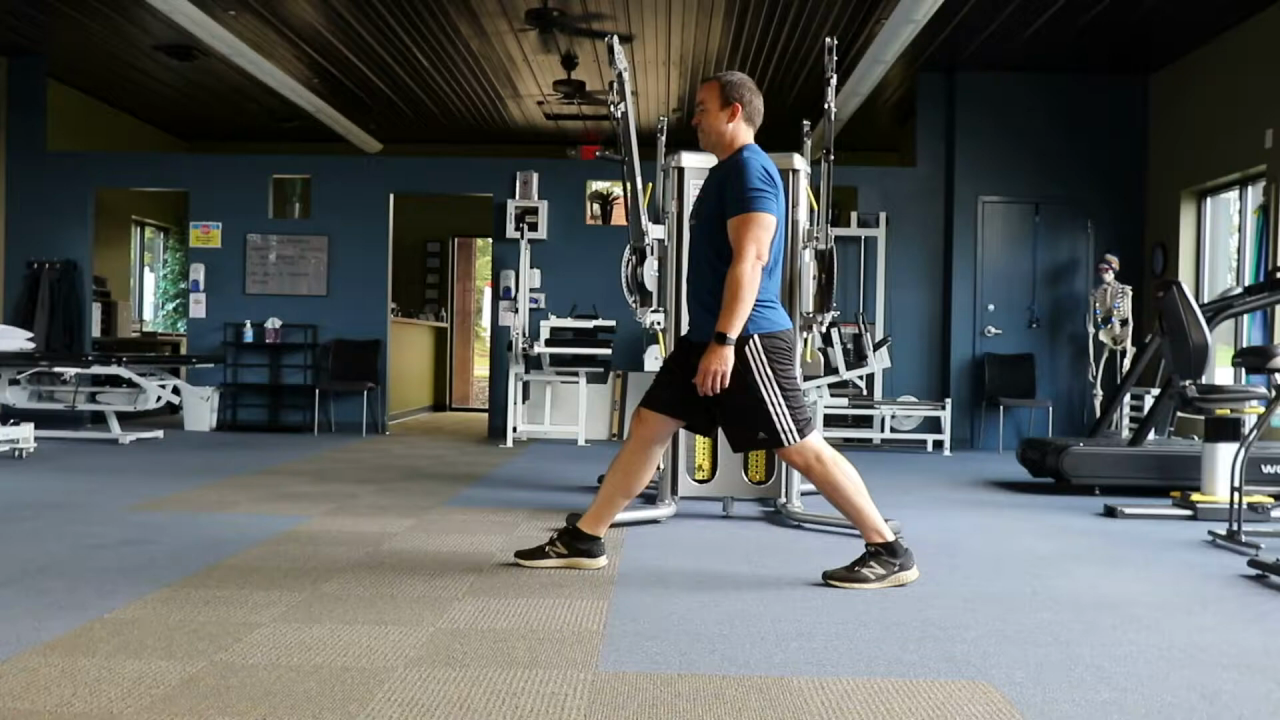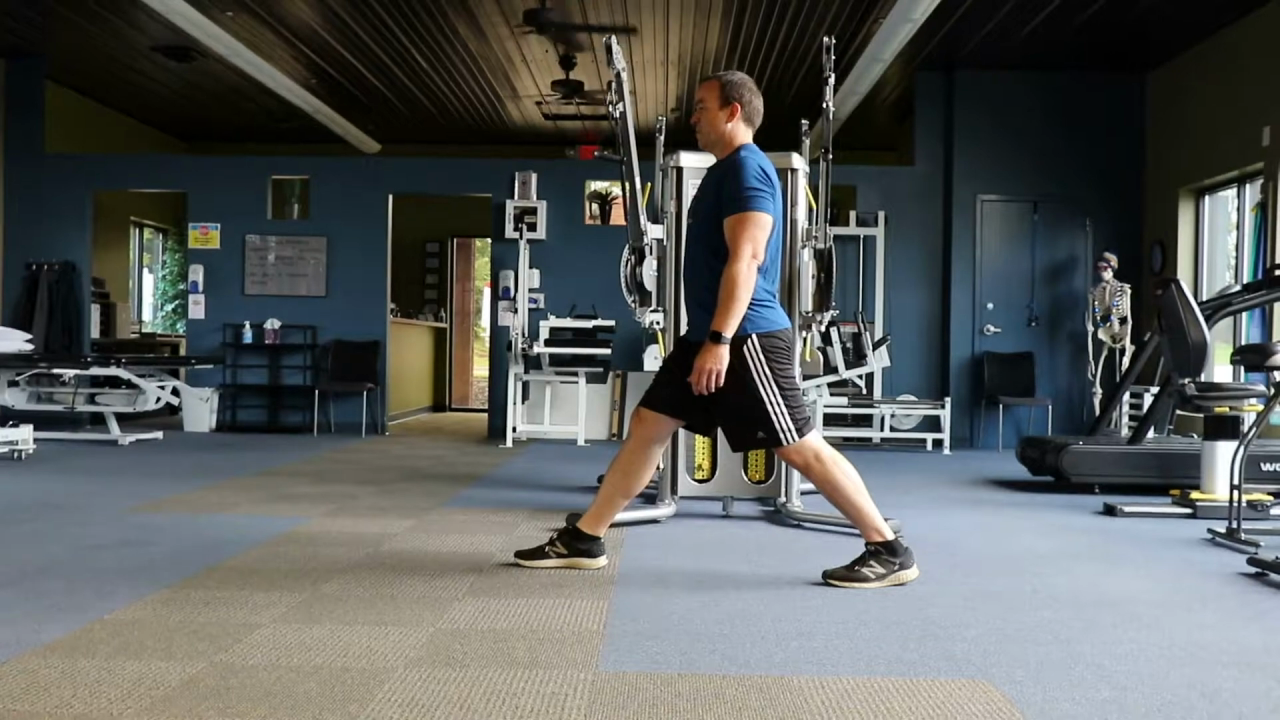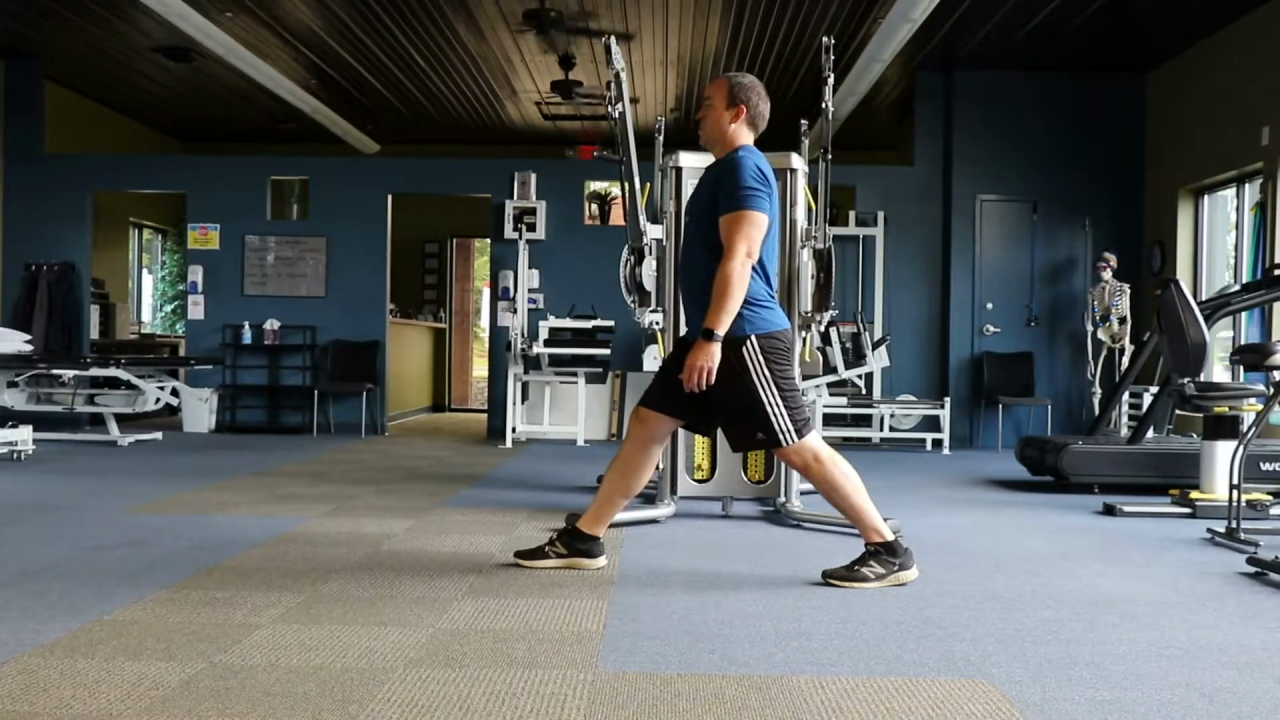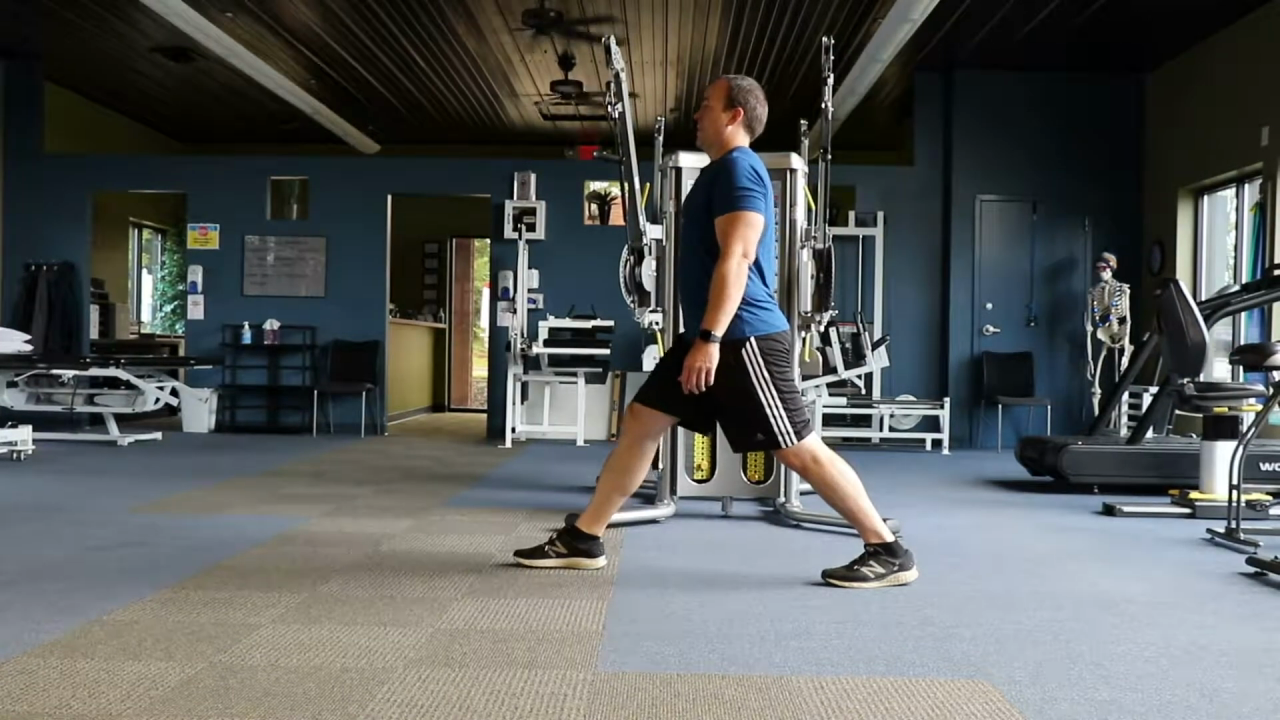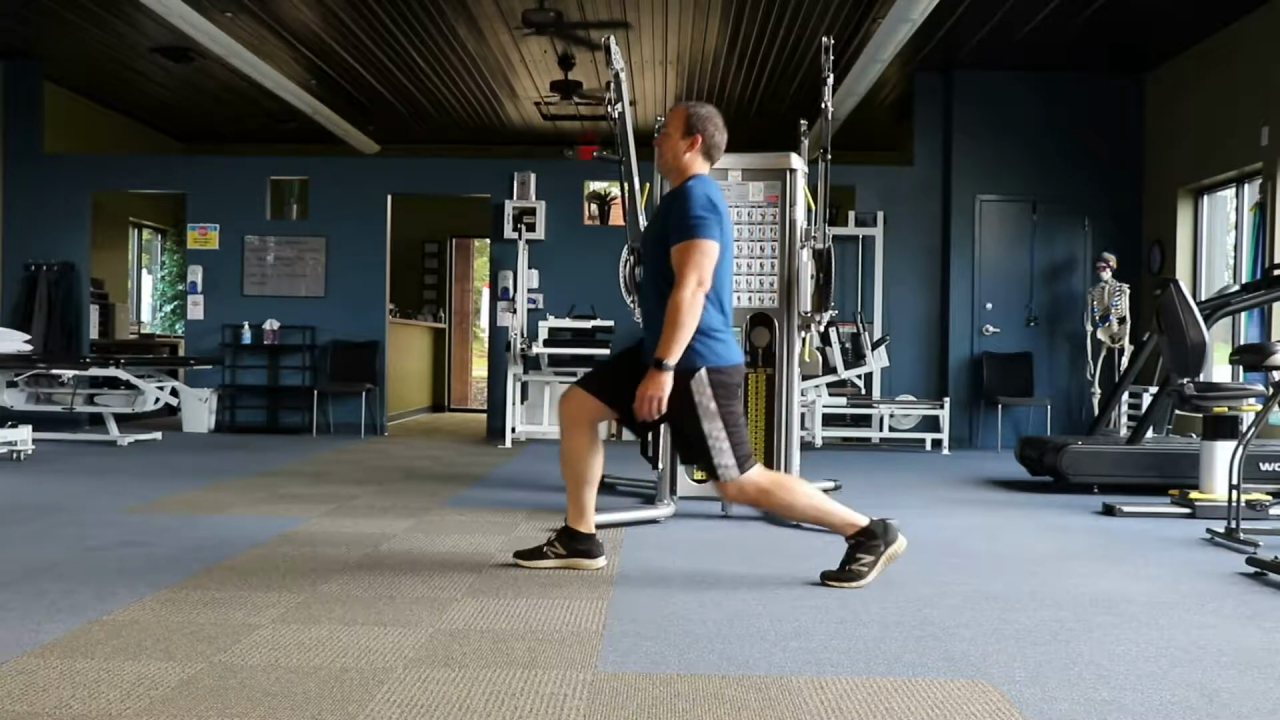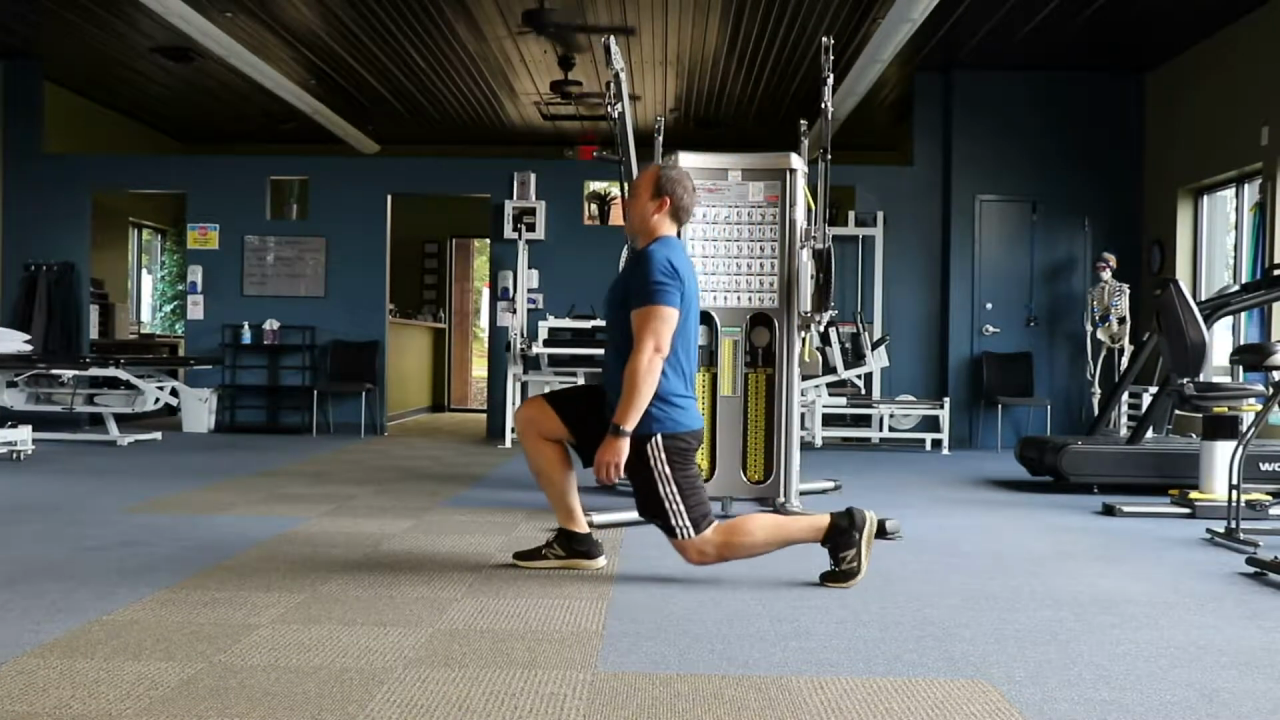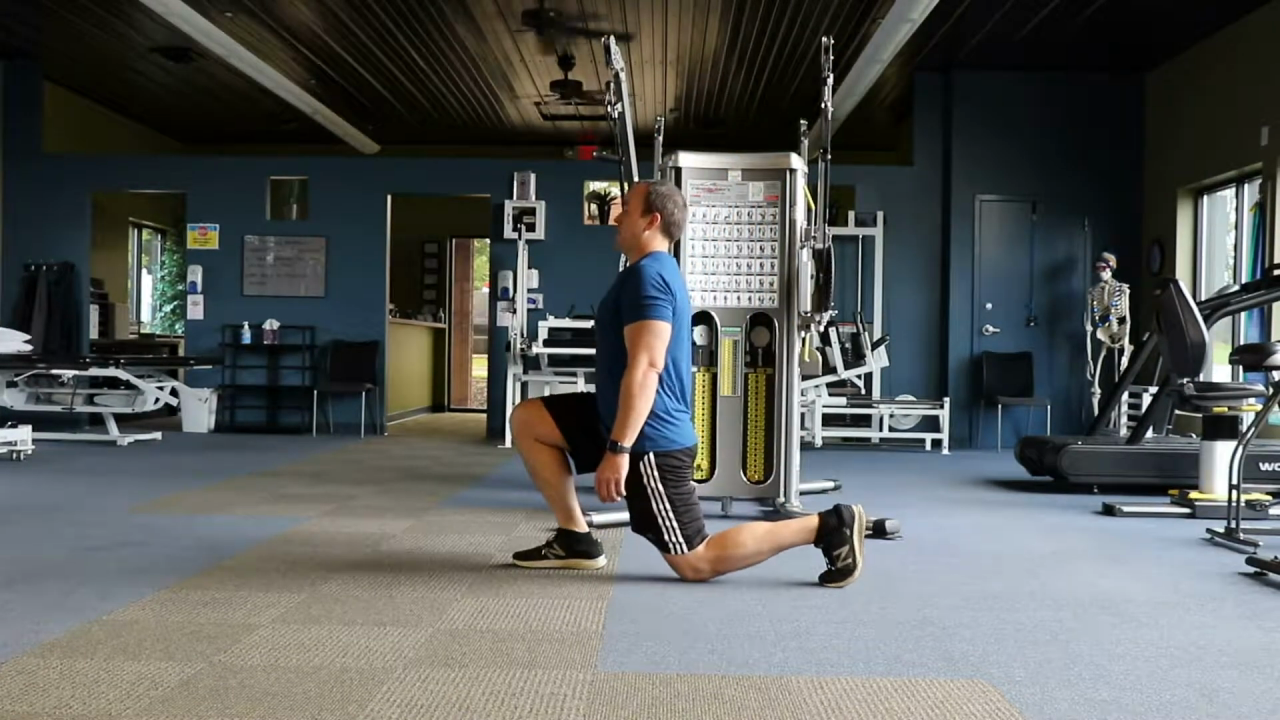
dt=0.5s
person 1, frame 1
left shoulder: (750, 168)
right shoulder: (729, 171)
left elbow: (750, 260)
left wrist: (725, 342)
left hip: (747, 338)
right hip: (710, 334)
left knee: (801, 447)
right knee: (648, 426)
left ankle: (889, 552)
right ankle: (583, 540)
person 1, frame 2
left shoulder: (746, 167)
right shoulder: (727, 171)
left elbow: (746, 259)
left wrist: (720, 340)
left hip: (745, 337)
right hip: (710, 334)
left knee: (799, 447)
right knee: (647, 426)
left ankle: (889, 550)
right ankle: (583, 540)
person 1, frame 3
left shoulder: (743, 167)
right shoulder: (727, 170)
left elbow: (740, 257)
left wrist: (712, 338)
left hip: (743, 337)
right hip: (714, 335)
left knee: (798, 447)
right knee: (646, 425)
left ankle: (889, 550)
right ankle: (582, 540)
person 1, frame 4
left shoulder: (738, 167)
right shoulder: (724, 171)
left elbow: (737, 257)
left wrist: (709, 338)
left hip: (743, 337)
right hip: (714, 335)
left knee: (799, 449)
right knee: (640, 422)
left ankle: (889, 551)
right ankle: (582, 540)
person 1, frame 5
left shoulder: (694, 194)
right shoulder: (687, 198)
left elbow: (693, 286)
left wrist: (662, 368)
left hip: (698, 363)
right hip: (673, 354)
left knee: (739, 482)
right knee: (575, 407)
left ankle: (869, 533)
right ankle: (579, 539)
person 1, frame 6
left shoulder: (655, 259)
right shoulder: (662, 257)
left elbow: (651, 351)
left wrist: (619, 432)
left hip: (657, 422)
right hip: (642, 410)
left knee: (702, 546)
right knee: (531, 418)
left ankle: (840, 527)
right ankle: (577, 540)
person 1, frame 7
left shoulder: (646, 274)
right shoulder: (656, 271)
left elbow: (646, 368)
left wrist: (618, 450)
left hip: (649, 438)
right hip: (635, 426)
left knee: (696, 563)
right knee: (527, 419)
left ankle: (829, 526)
right ankle: (576, 539)
